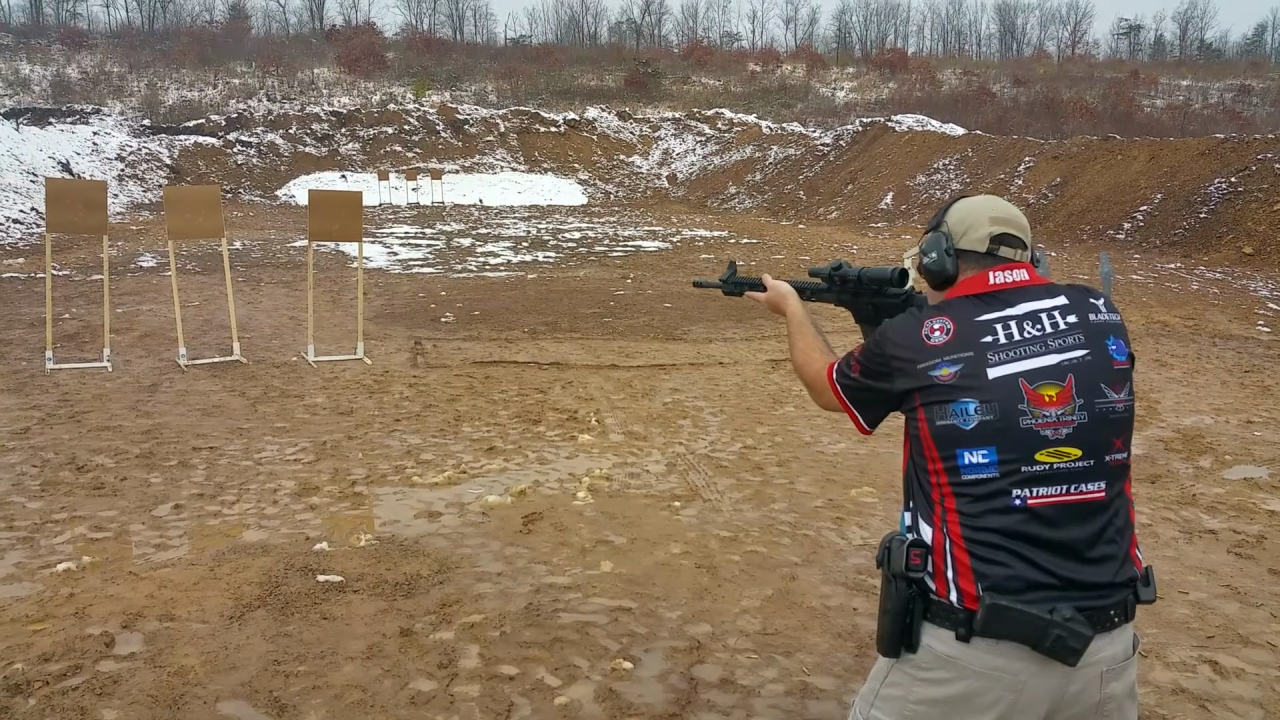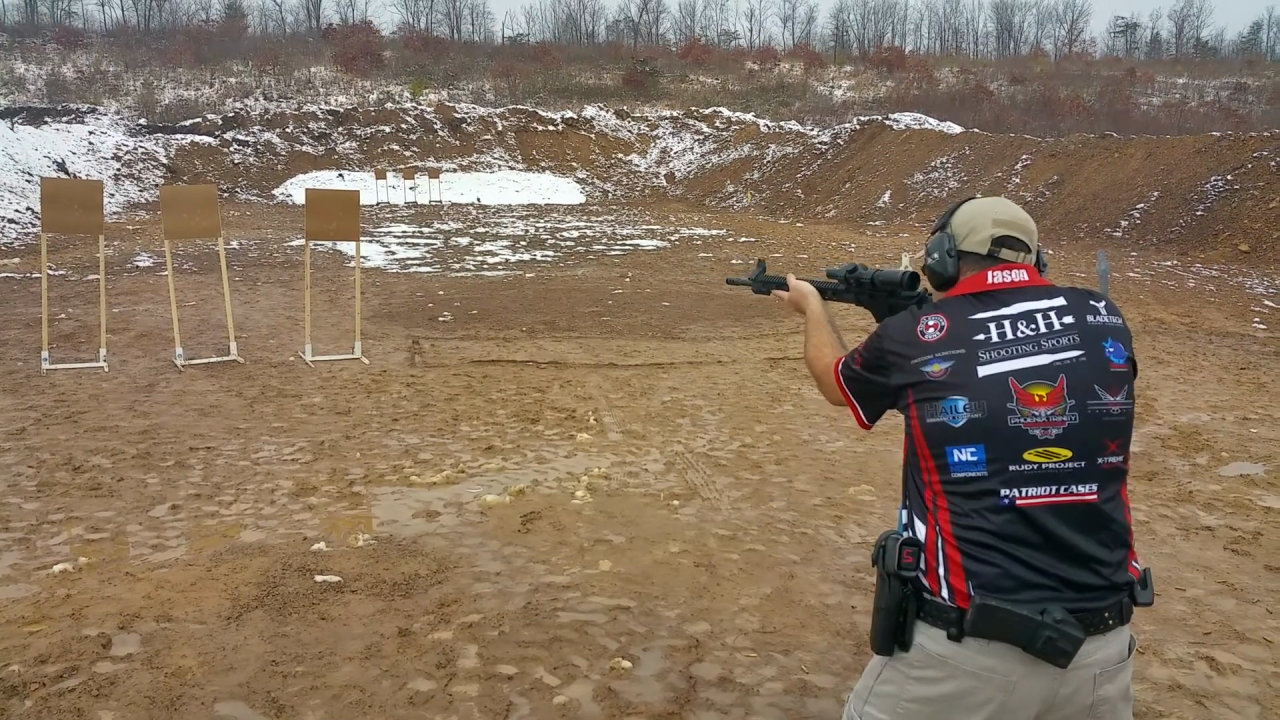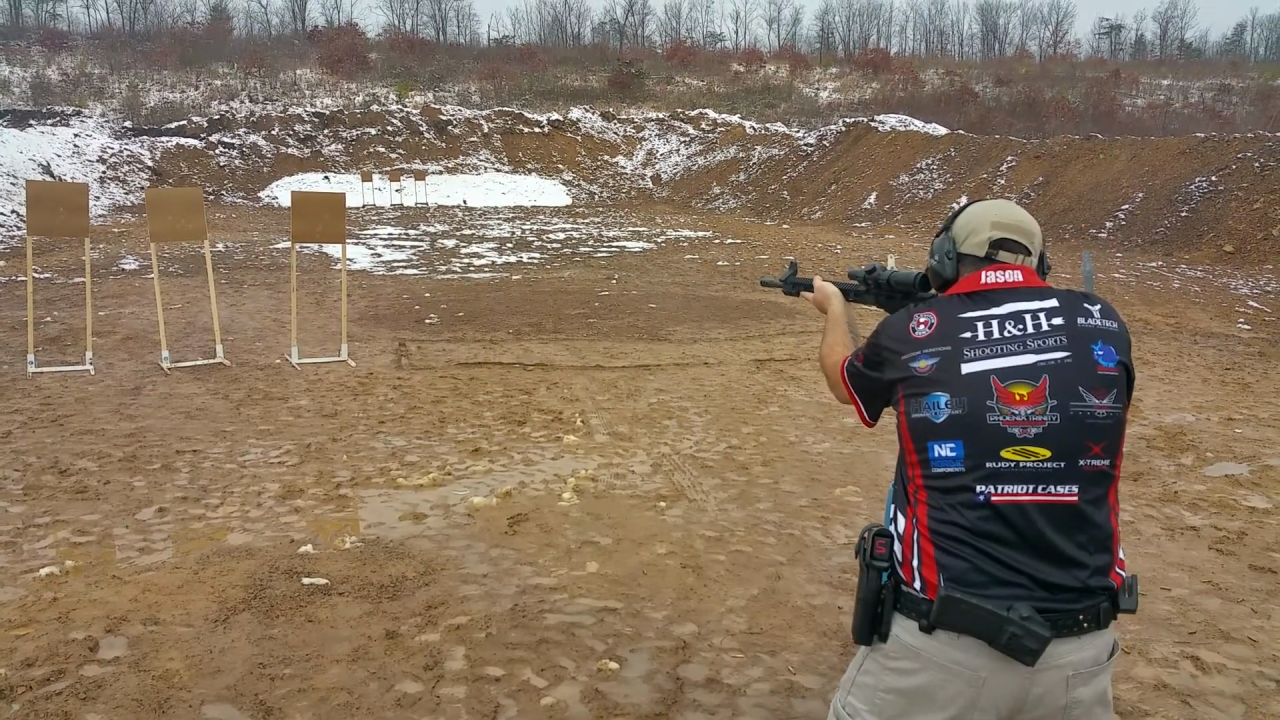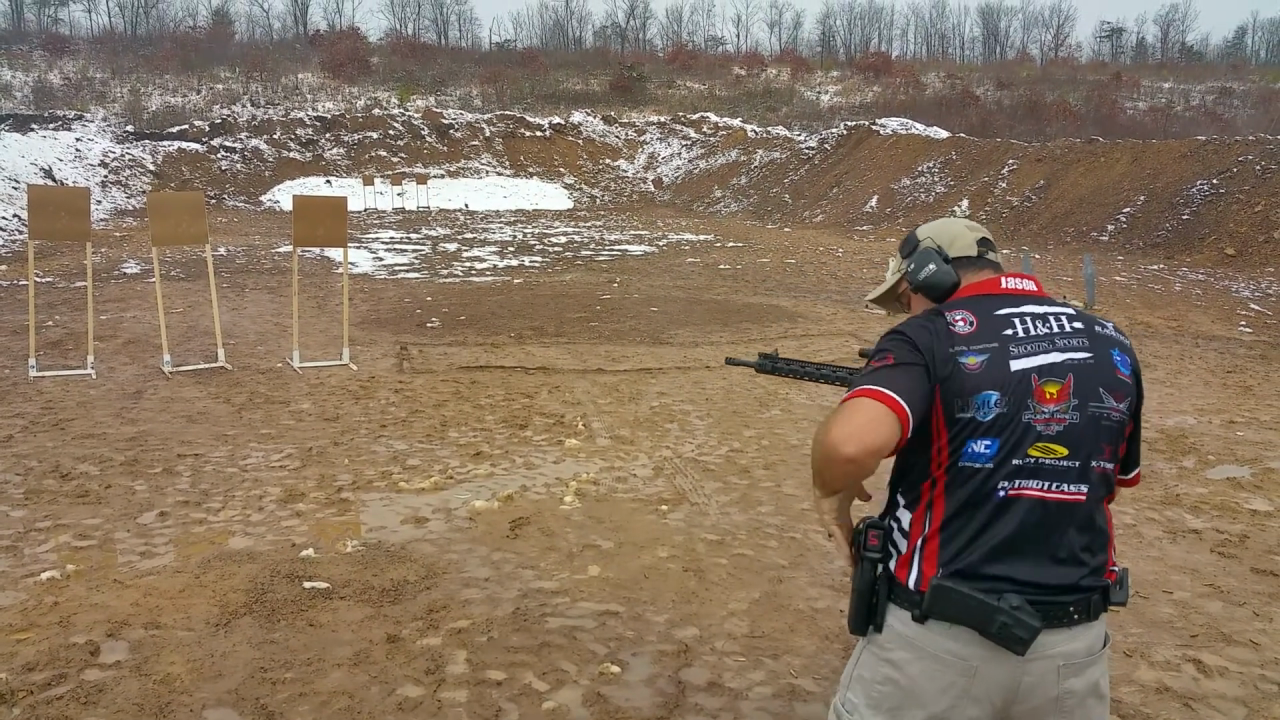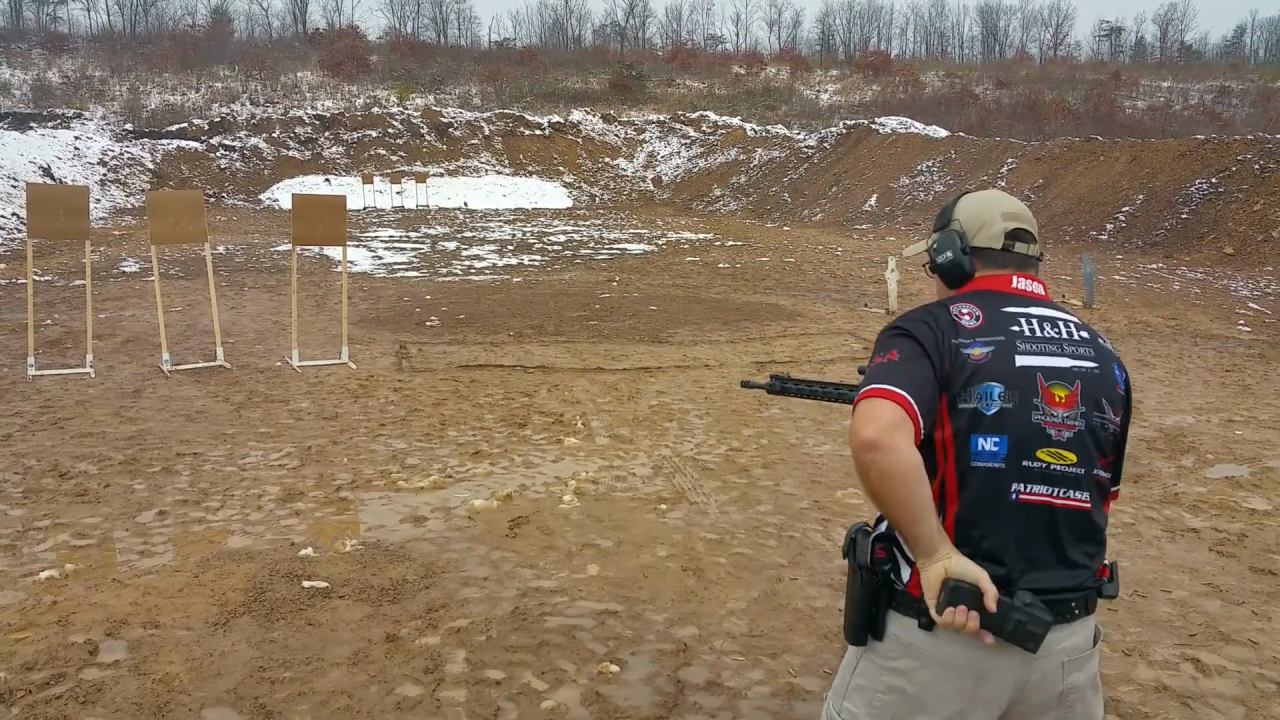
dt=1s
person 1, frame 1
left shoulder: (914, 339)
right shoulder: (1099, 316)
left elbow: (828, 389)
left wrist: (790, 304)
left hip: (970, 653)
right hip: (1102, 645)
person 1, frame 2
left shoulder: (914, 337)
right shoulder: (1103, 321)
left elbow: (836, 383)
left wrist: (811, 303)
left hip: (964, 650)
right hip: (1097, 646)
person 1, frame 3
left shoulder: (911, 332)
right shoulder: (1101, 325)
left elbow: (844, 379)
left wrist: (834, 306)
left hip: (940, 644)
right hip: (1077, 649)
person 1, frame 4
left shoulder: (928, 337)
right shoulder: (1110, 343)
left elbow: (850, 444)
left wrist: (835, 492)
left hip: (937, 639)
right hip: (1070, 642)
person 1, frame 5
left shoulder: (930, 328)
right shoulder: (1102, 355)
left elbow: (876, 436)
left wrist: (937, 555)
left hip: (932, 635)
right hip: (1065, 640)
